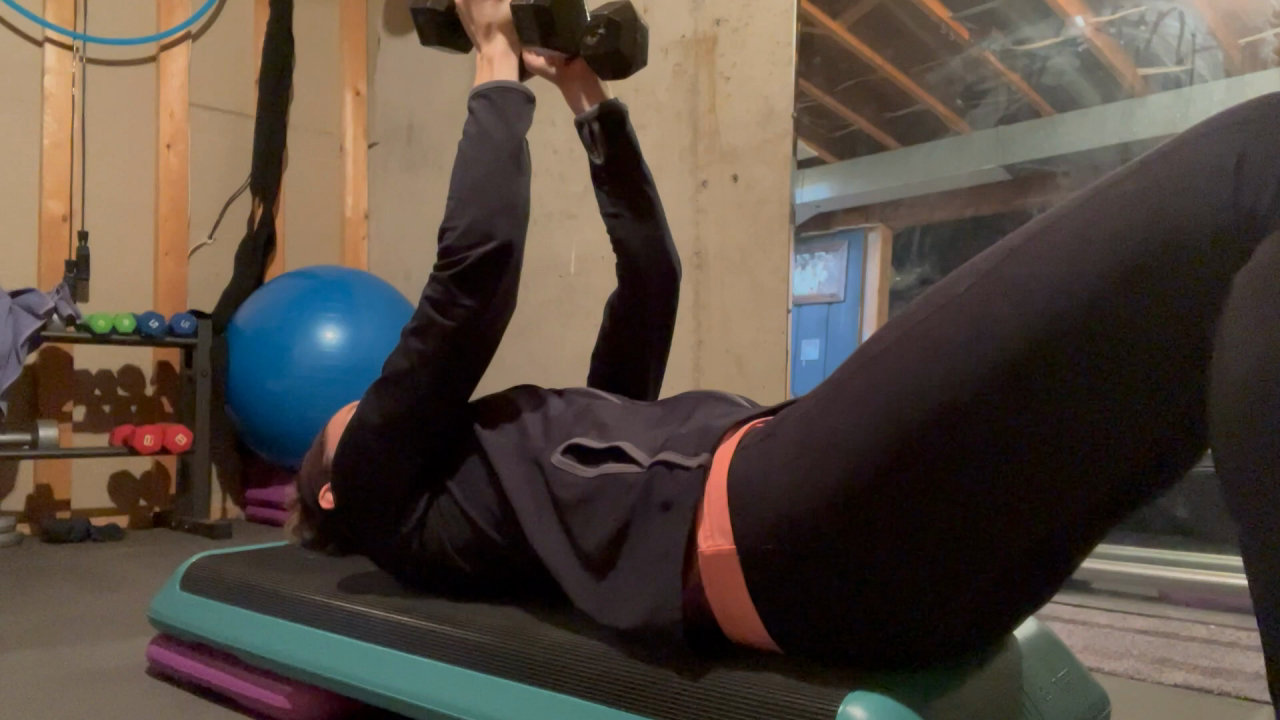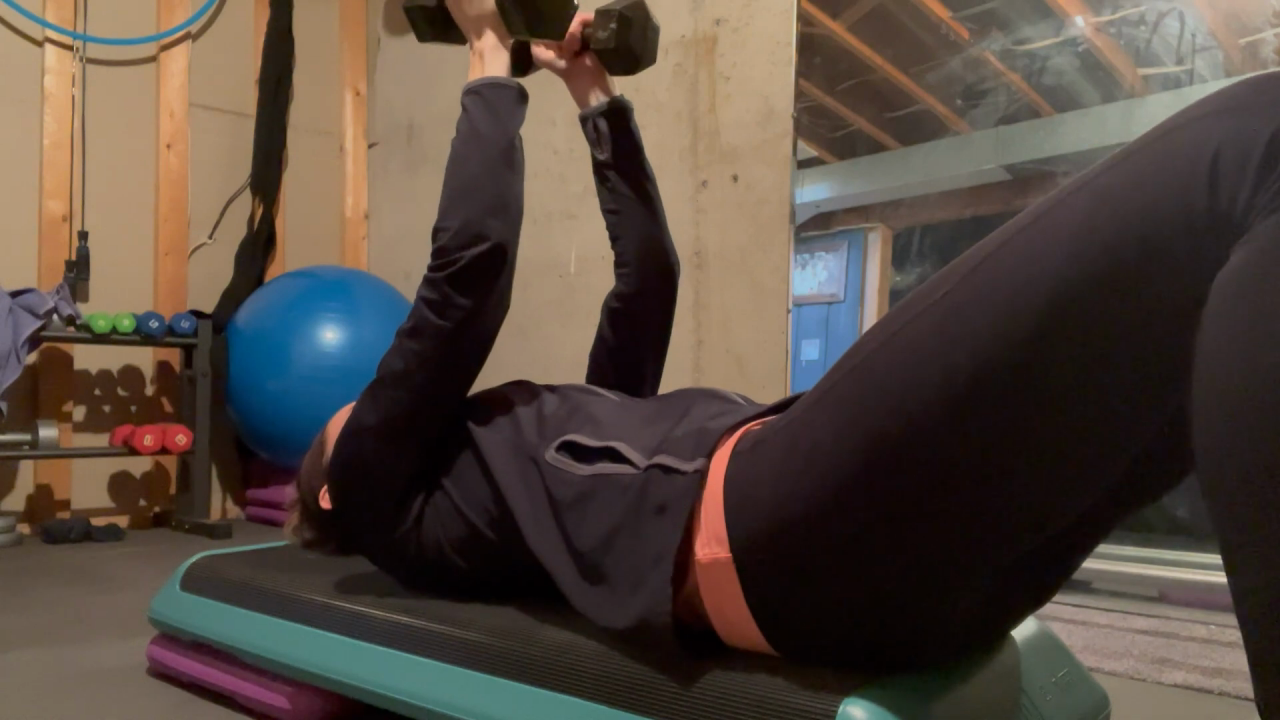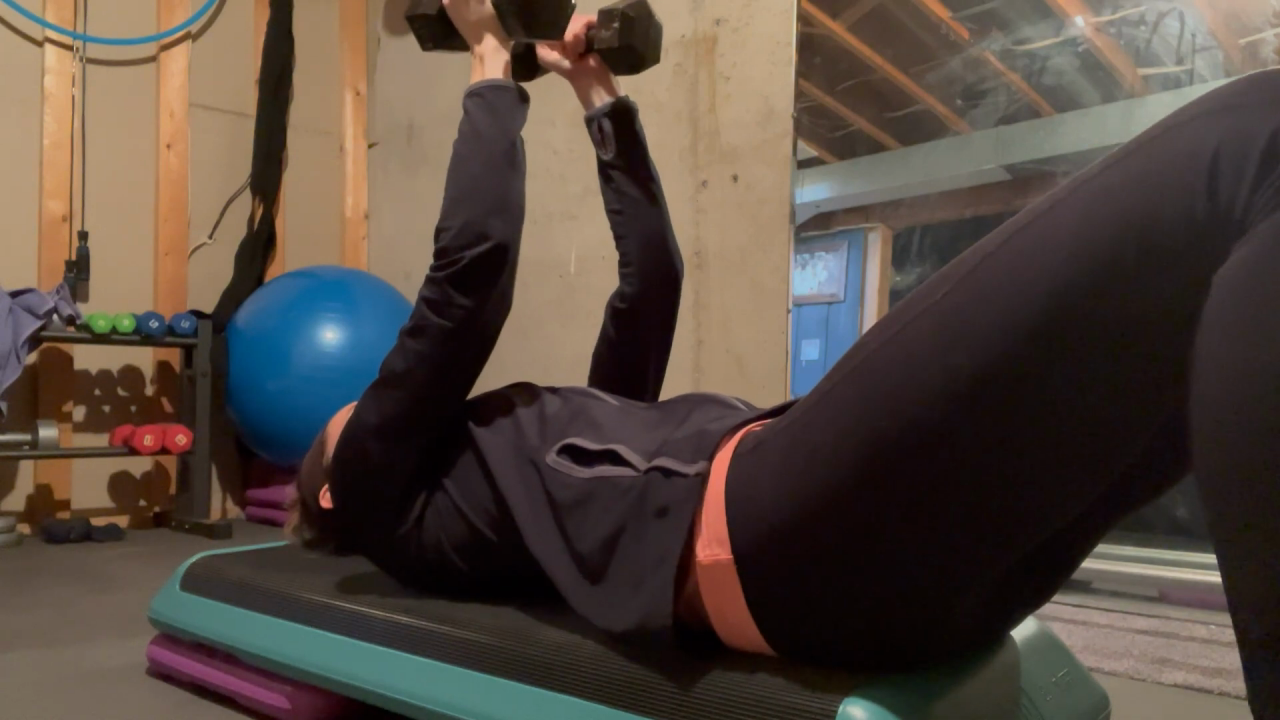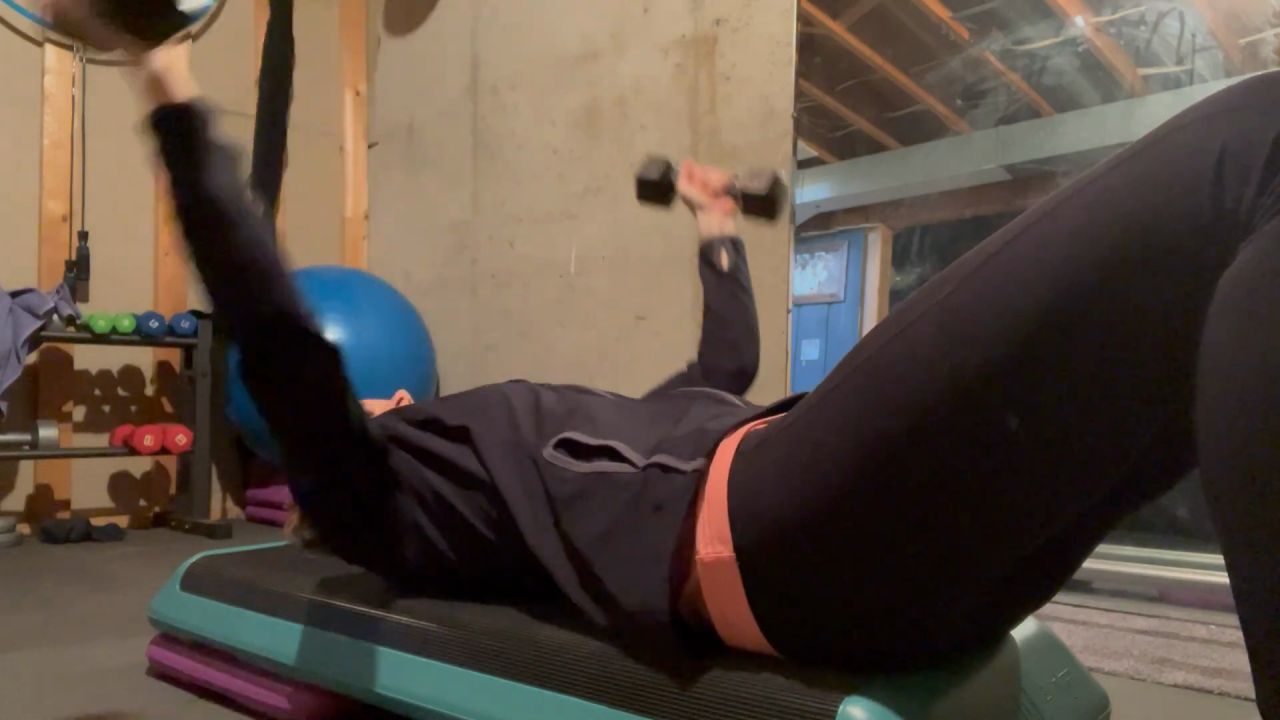
dt=0.7s
person 1, frame 1
left shoulder: (530, 448)
right shoulder: (390, 498)
left elbow: (648, 278)
right elbow: (476, 264)
left wrist: (591, 104)
right hip: (774, 532)
person 1, frame 2
left shoulder: (549, 438)
right shoulder: (386, 494)
left elbow: (646, 274)
right elbow: (469, 262)
left wrist: (597, 98)
right hip: (771, 534)
person 1, frame 3
left shoulder: (551, 440)
right shoulder: (392, 501)
left elbow: (650, 274)
right elbow: (471, 263)
left wrist: (601, 100)
right hip: (772, 533)
person 1, frame 4
left shoulder: (499, 448)
right shoulder: (391, 497)
left elbow: (722, 372)
right elbow: (279, 336)
left wrist: (717, 238)
right wrist: (175, 96)
left hip: (867, 525)
right hip: (781, 535)
